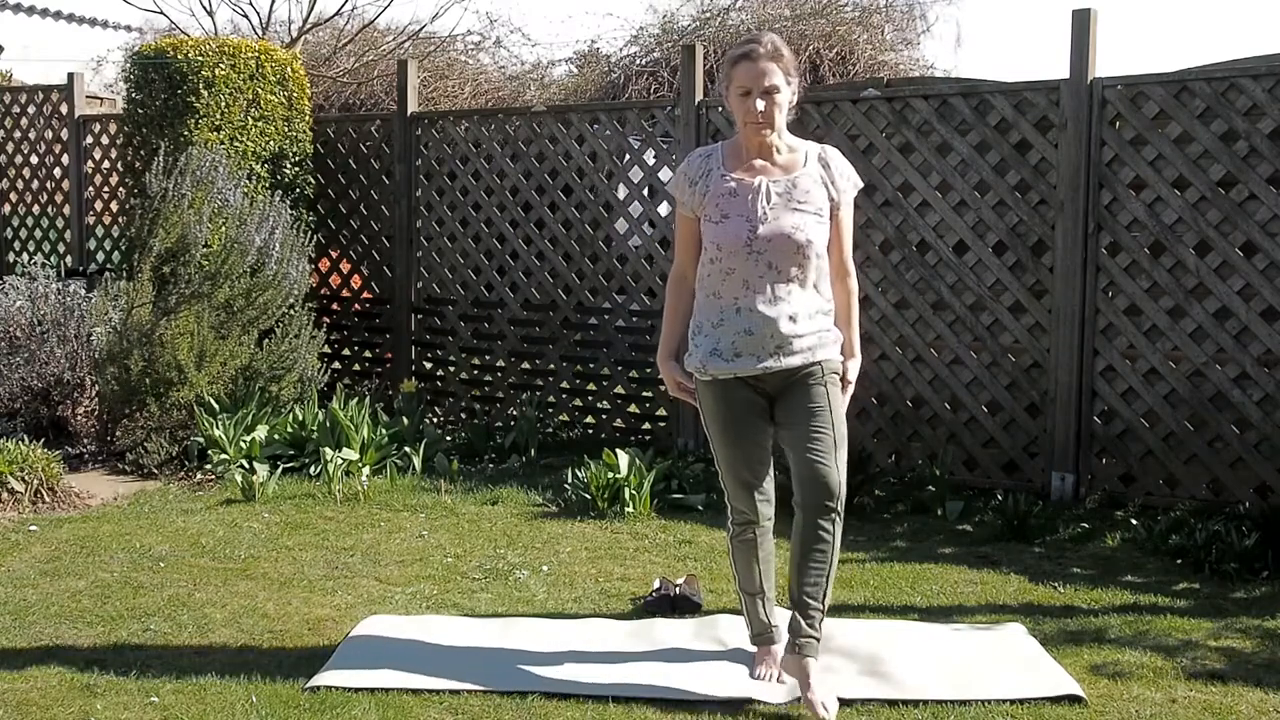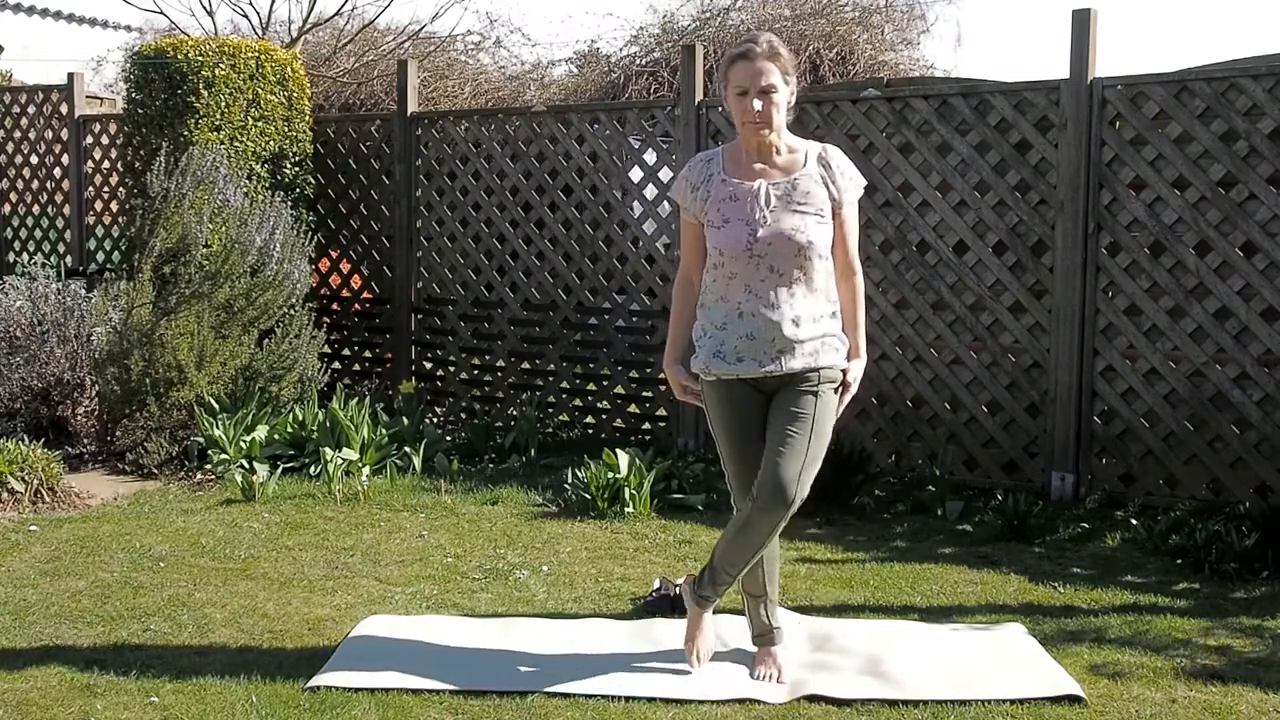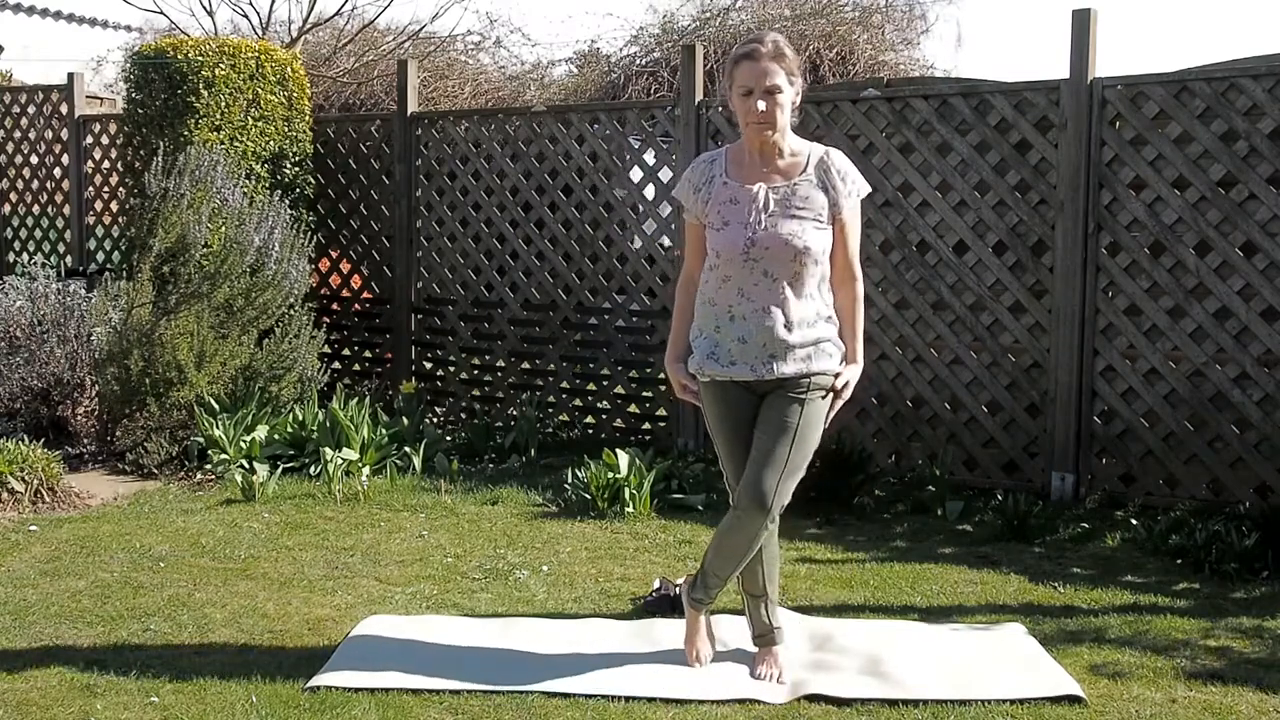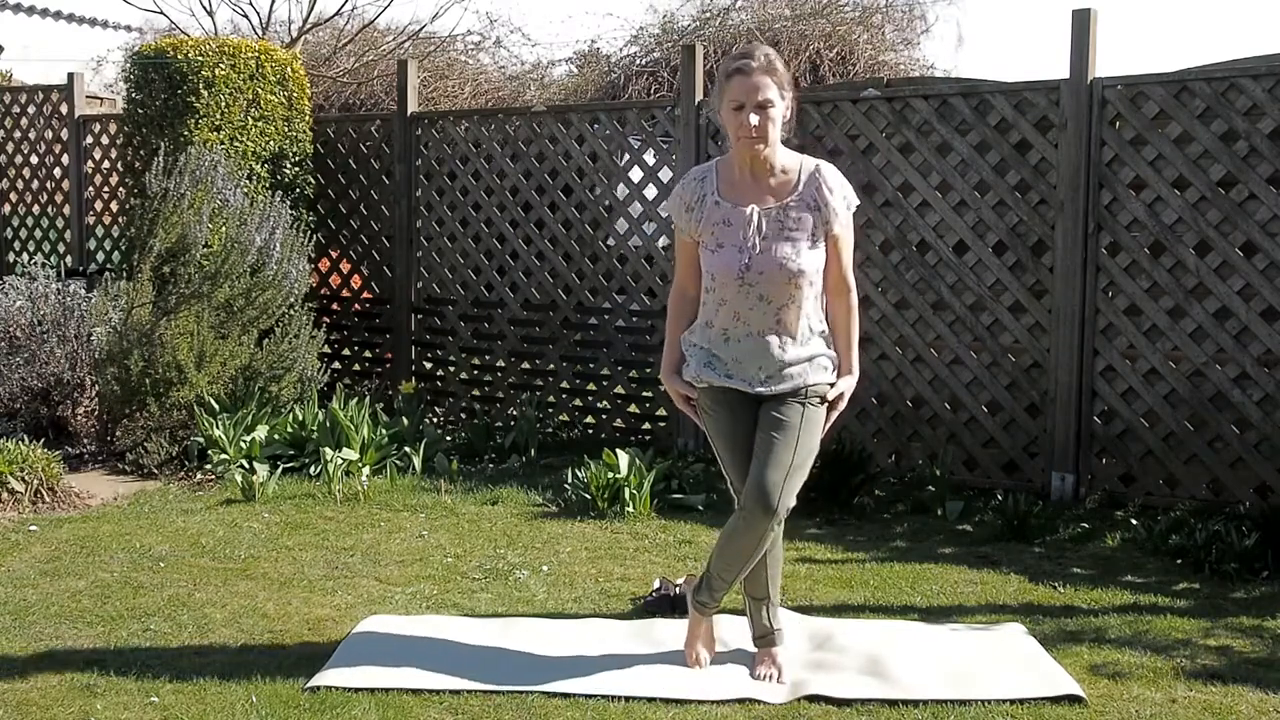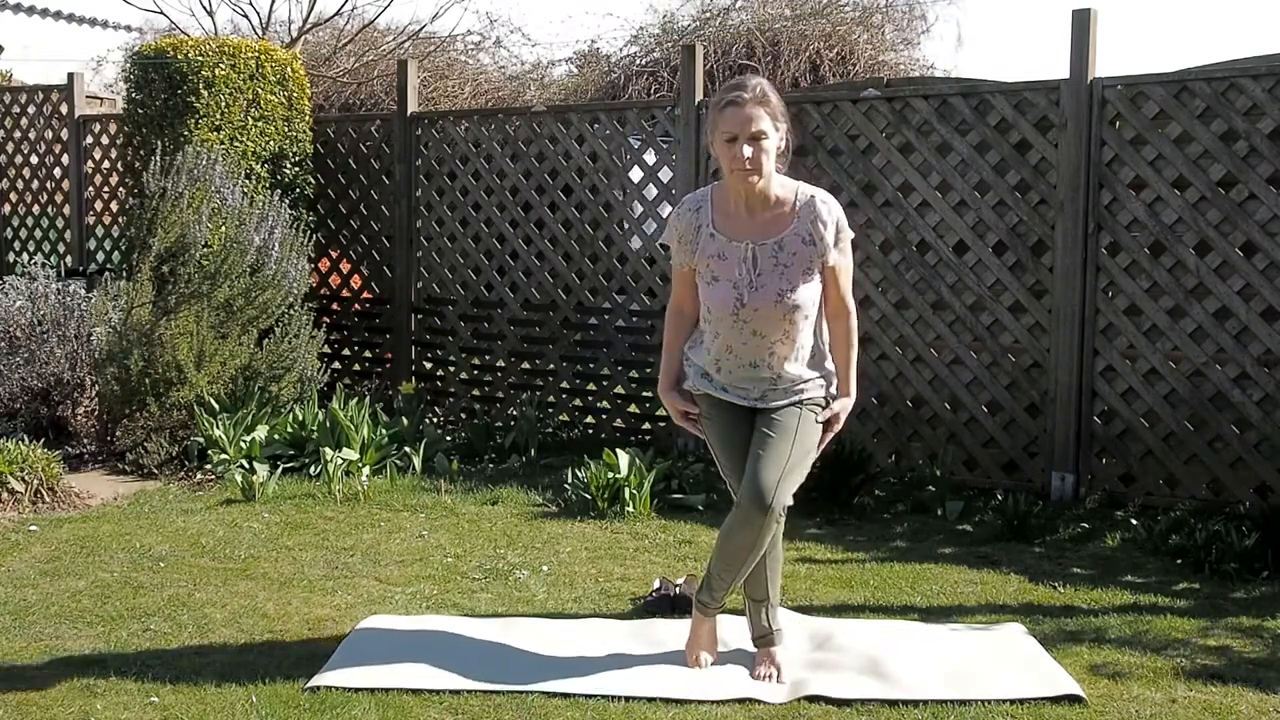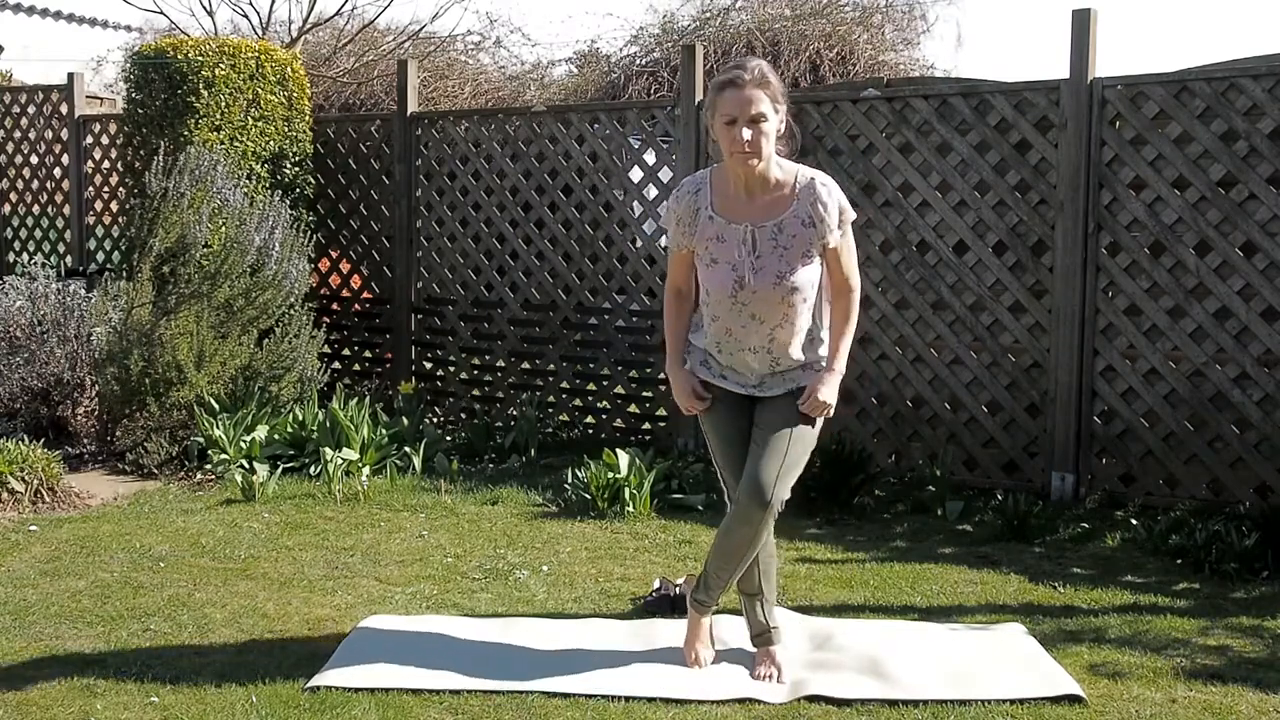
dt=0.5s
person 1, frame 1
left shoulder: (827, 168)
right shoulder: (700, 172)
left elbow: (842, 271)
right elbow: (684, 272)
left wrist: (852, 351)
right wrist: (668, 354)
left hip: (808, 361)
right hip: (725, 366)
left knee: (824, 490)
right knee: (750, 508)
left ankle: (802, 648)
right ankle: (764, 639)
person 1, frame 2
left shoulder: (828, 168)
right shoulder: (702, 176)
left elbow: (848, 271)
right elbow: (690, 275)
left wrist: (858, 352)
right wrist: (674, 356)
left hip: (812, 363)
right hip: (728, 367)
left knee: (782, 493)
right knee: (751, 501)
left ankle: (703, 592)
right ankle: (766, 636)
person 1, frame 3
left shoulder: (830, 173)
right shoulder: (705, 176)
left elbow: (847, 276)
right elbow: (692, 275)
left wrist: (853, 357)
right wrist: (675, 353)
left hip: (804, 367)
right hip: (722, 367)
left knee: (762, 501)
right knee: (753, 503)
left ankle: (697, 593)
right ankle: (767, 636)
person 1, frame 4
left shoulder: (822, 186)
right shoulder: (696, 190)
left elbow: (841, 287)
right elbow: (685, 287)
left wrist: (848, 368)
right wrist: (670, 366)
left hip: (799, 378)
right hip: (719, 376)
left knee: (770, 503)
right knee: (757, 505)
left ankle: (703, 598)
right ankle: (768, 637)
person 1, frame 5
left shoulder: (819, 214)
right shoulder: (692, 217)
left elbow: (841, 312)
right elbow: (681, 308)
left wrist: (846, 393)
right wrist: (668, 383)
left hip: (797, 392)
right hip: (718, 389)
left knee: (764, 500)
right knee: (760, 507)
left ankle: (707, 603)
right ankle: (768, 636)
person 1, frame 6
left shoulder: (818, 197)
right shoulder: (690, 199)
left elbow: (845, 289)
right elbow: (679, 288)
left wrist: (832, 373)
right wrist: (676, 367)
left hip: (795, 382)
right hip: (718, 379)
left knee: (760, 500)
right knee: (748, 504)
left ankle: (701, 601)
right ankle: (766, 635)
